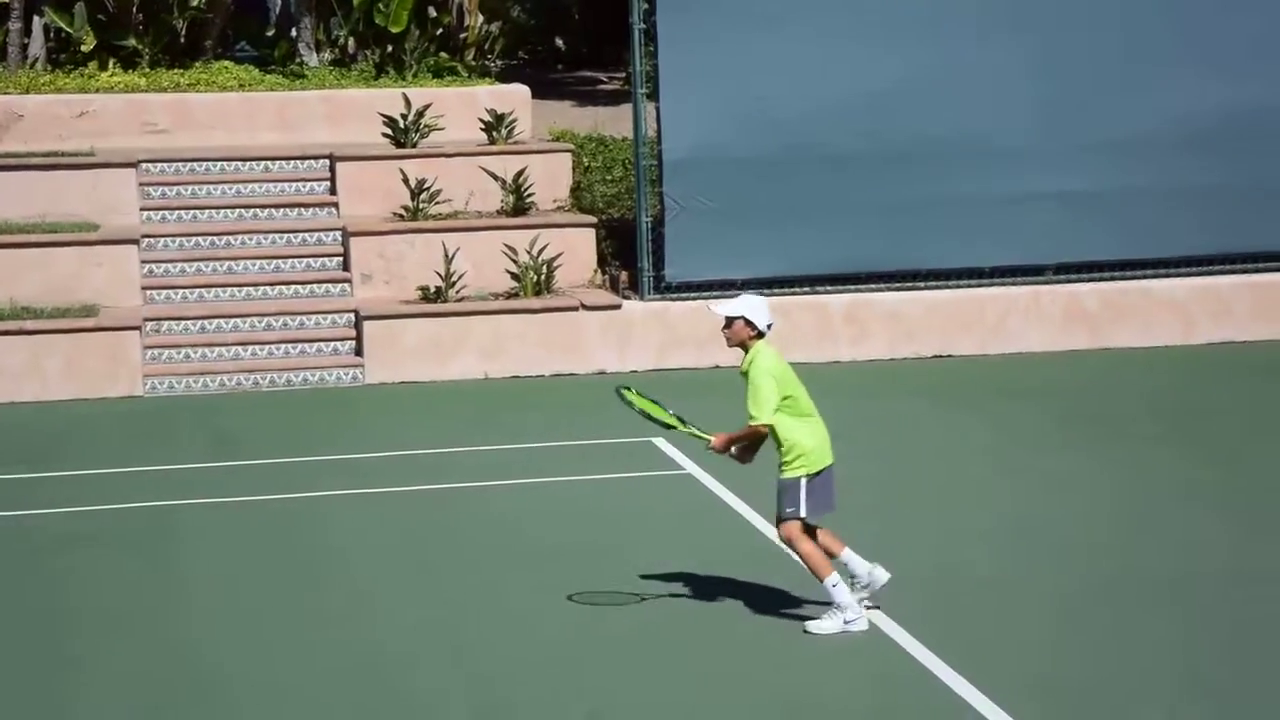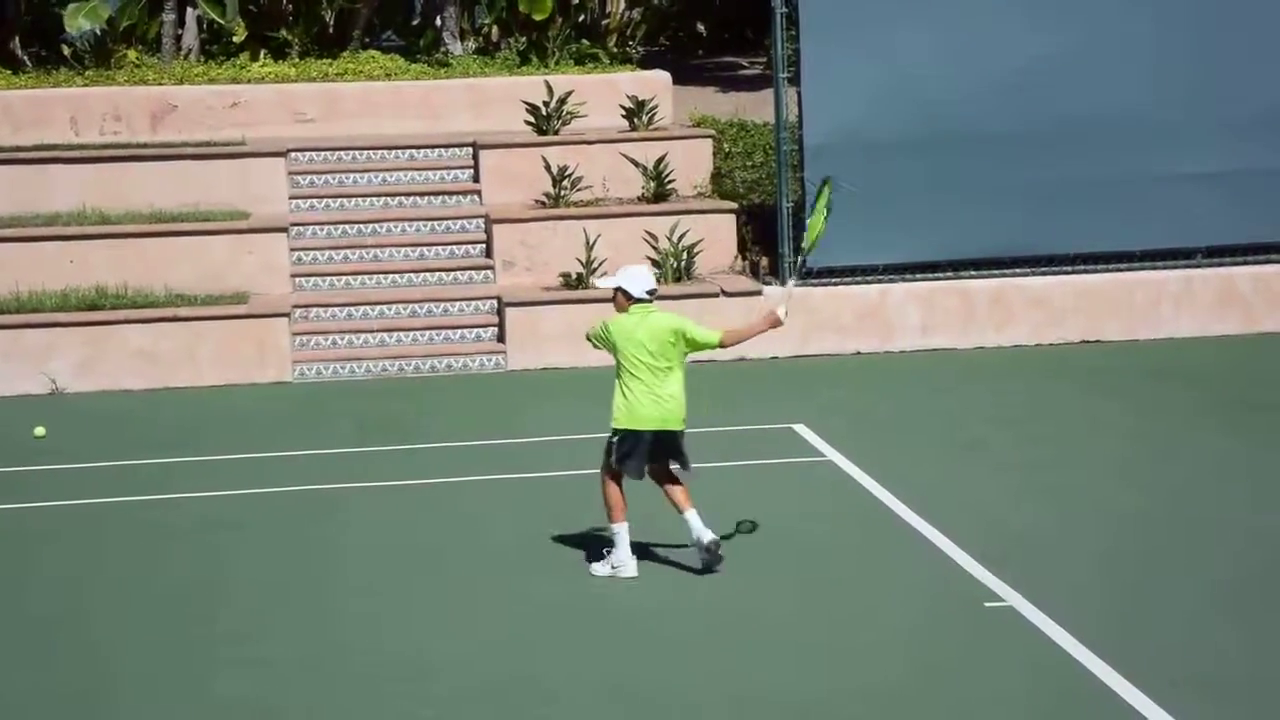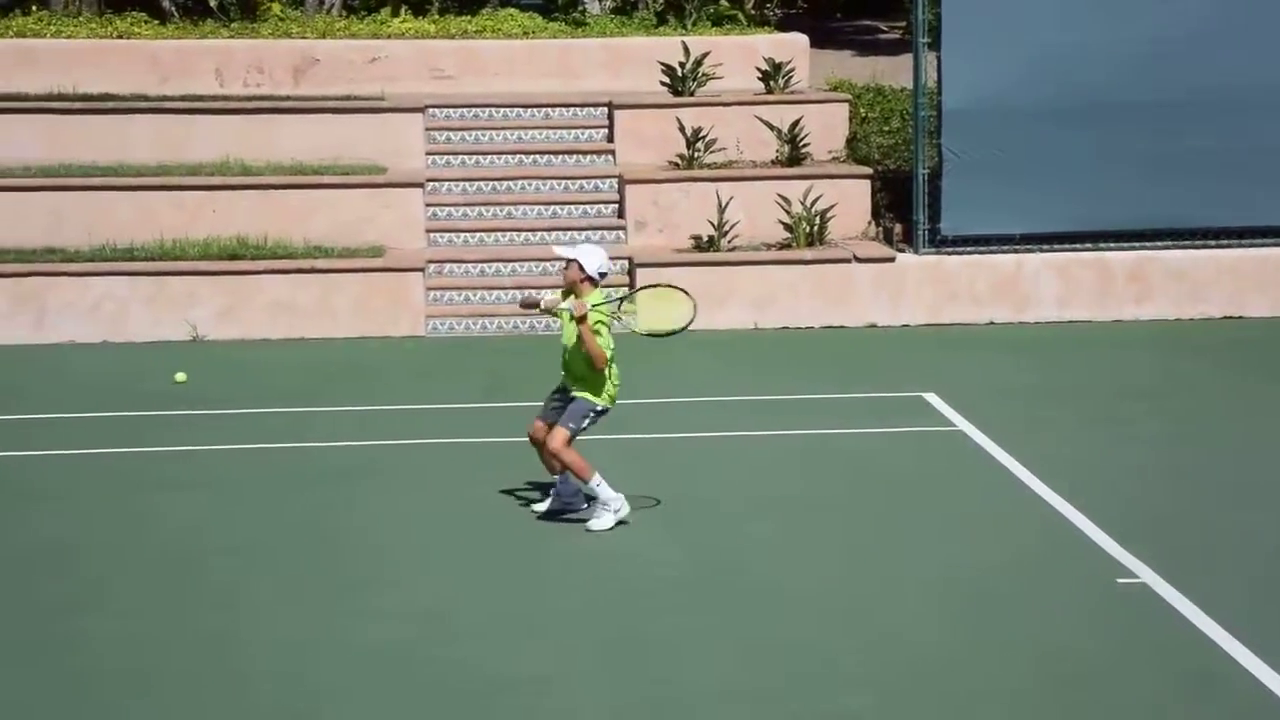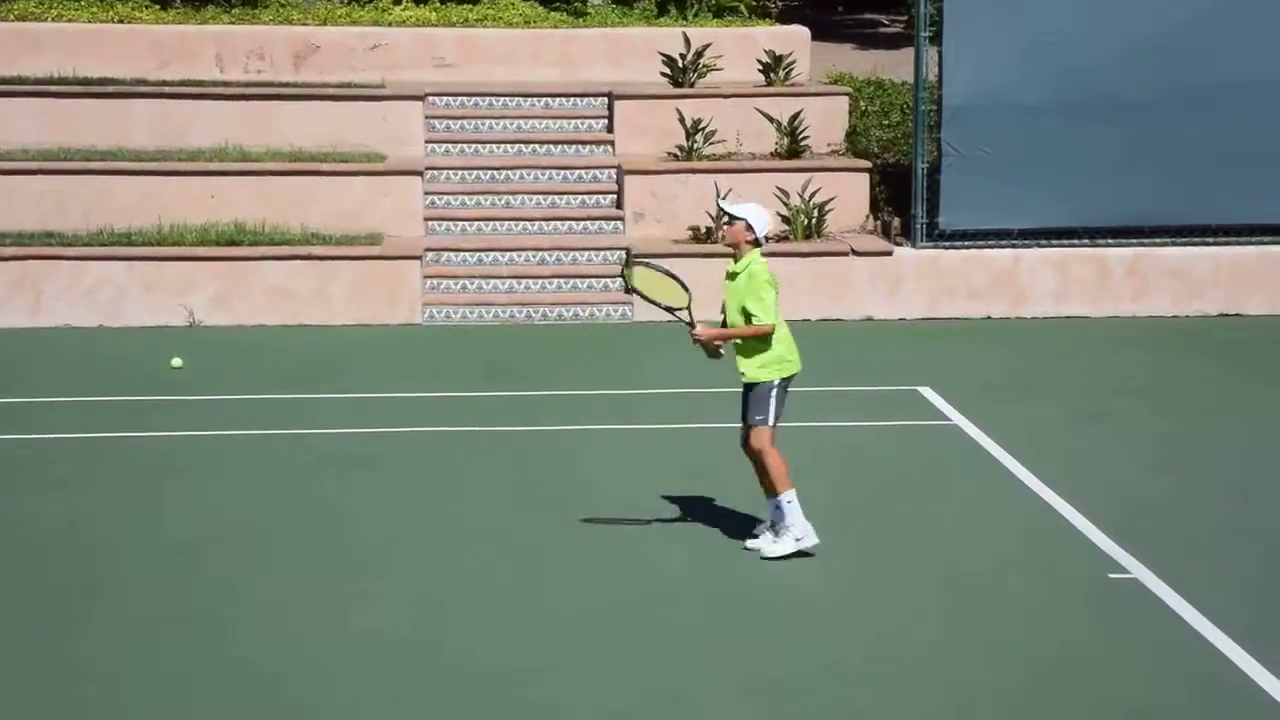
dt=1s
person 1, frame 1
left shoulder: (760, 366)
right shoulder: (762, 359)
left elbow: (762, 425)
left wrist: (727, 439)
right wrist: (748, 448)
left hip: (802, 456)
right hip: (808, 449)
left knee: (791, 533)
right knee: (804, 525)
left ankle: (848, 610)
right ankle: (865, 573)
person 1, frame 2
left shoulder: (616, 326)
right shoulder: (674, 323)
left elbow: (591, 336)
right elbow: (723, 340)
right wrist: (768, 323)
left hip: (633, 418)
right hip: (671, 417)
left knee: (611, 477)
right knee: (662, 473)
left ankle: (622, 558)
right ankle: (701, 534)
person 1, frame 3
left shoulder: (597, 312)
right shoulder: (569, 297)
left elbow: (600, 362)
right elbow: (524, 303)
left wrist: (582, 324)
right wrist: (541, 301)
left hip: (594, 390)
right hip: (572, 384)
left knee: (556, 444)
right knee: (537, 433)
left ankle: (610, 501)
right ankle: (566, 495)
person 1, frame 4
left shoulder: (757, 271)
right shoulder: (735, 270)
left elbow: (766, 325)
left wrist: (717, 334)
right wrist: (714, 335)
left hip: (771, 366)
right hip: (753, 367)
left knee: (761, 443)
right knee: (750, 444)
left ankle: (797, 528)
right ankle: (782, 522)
